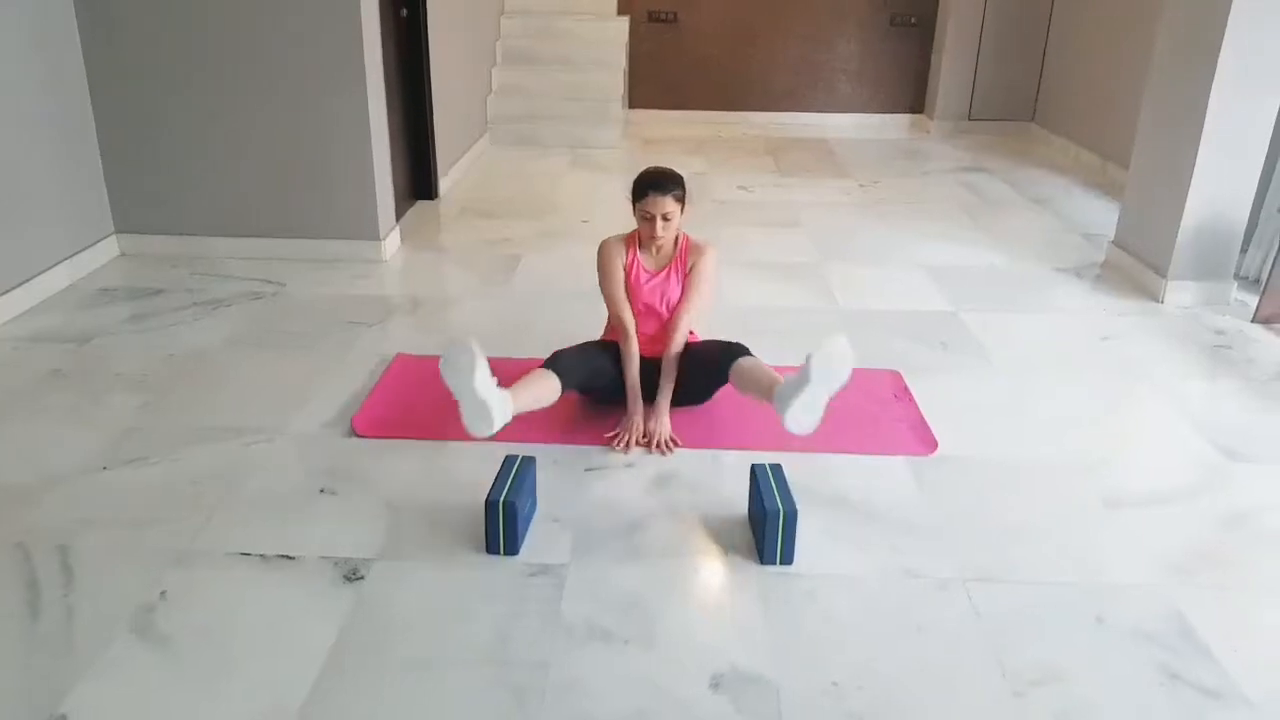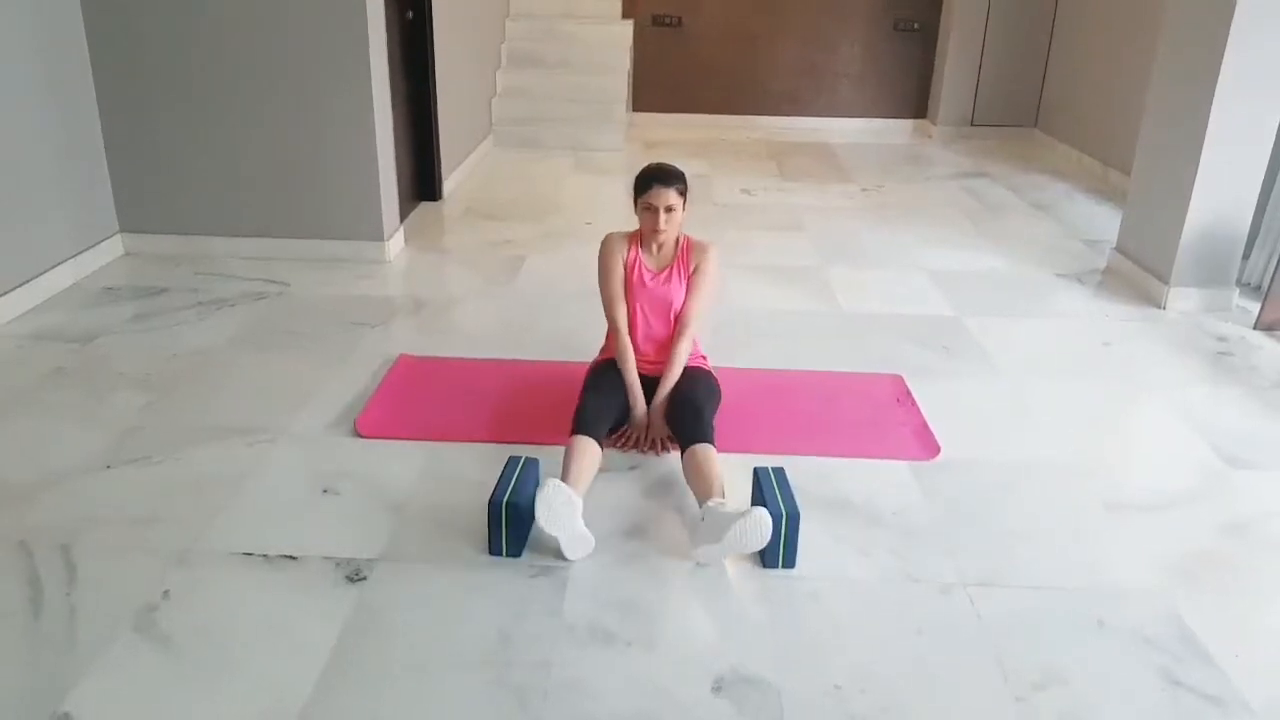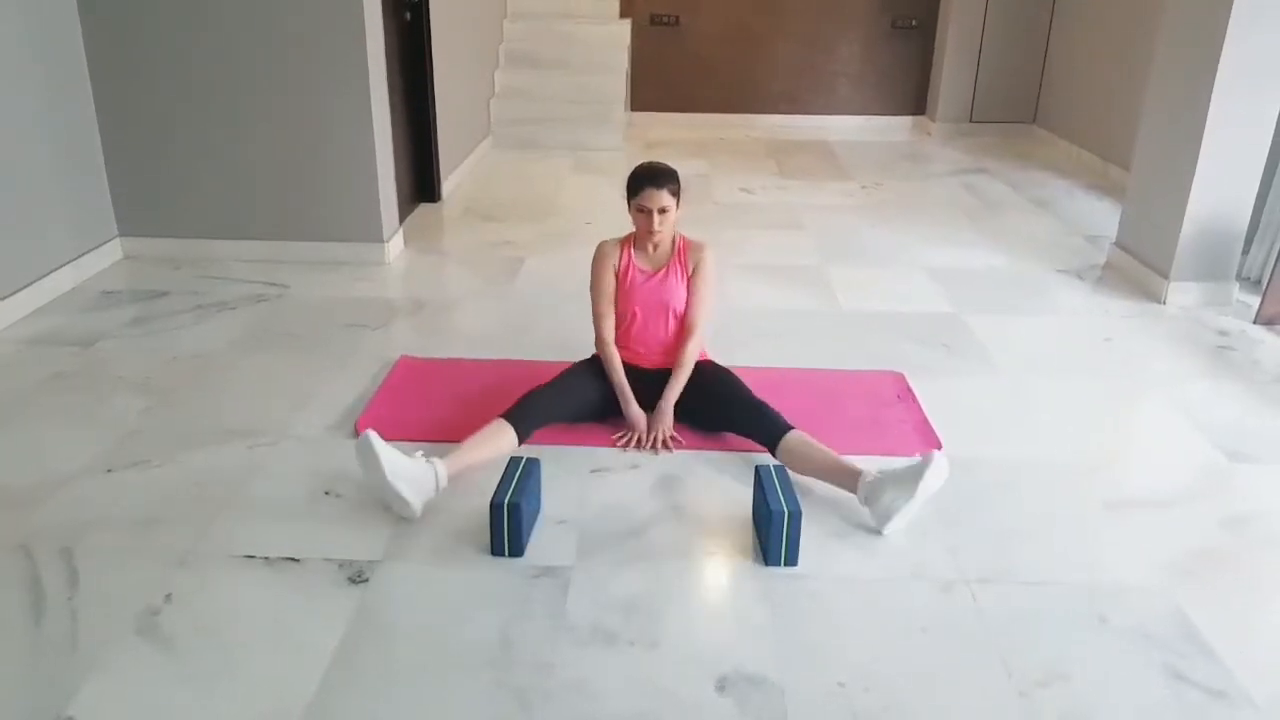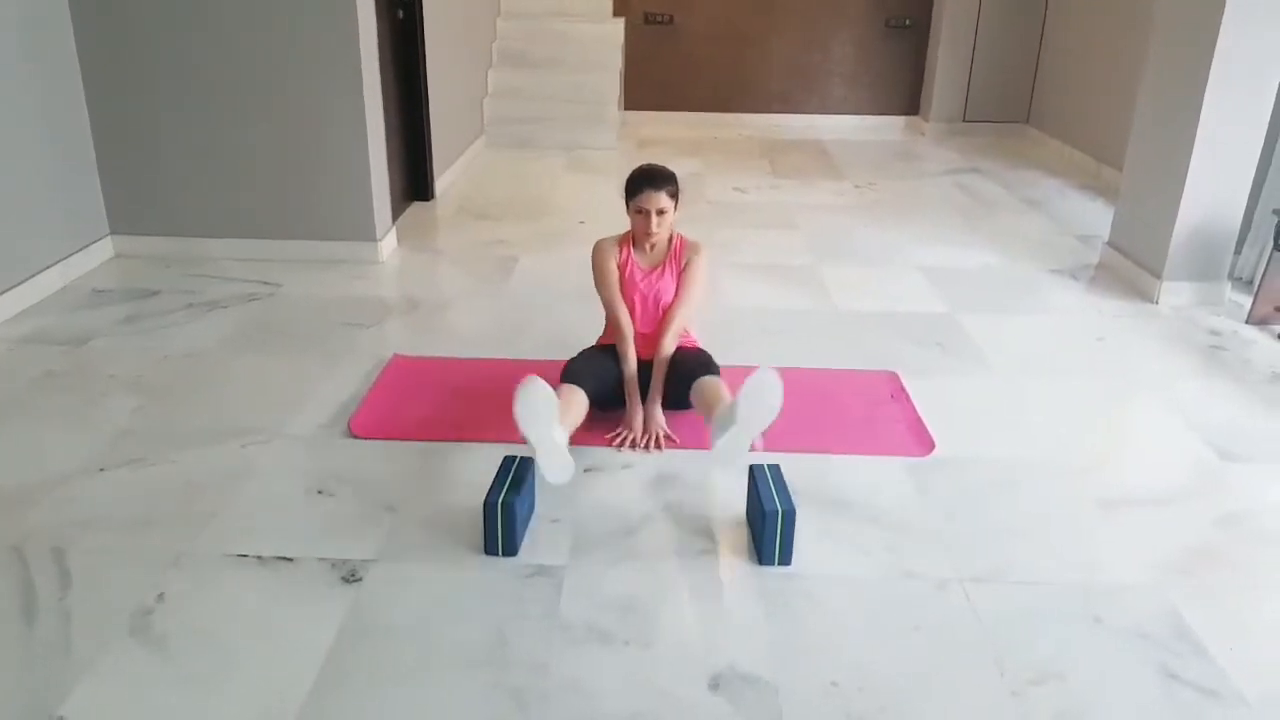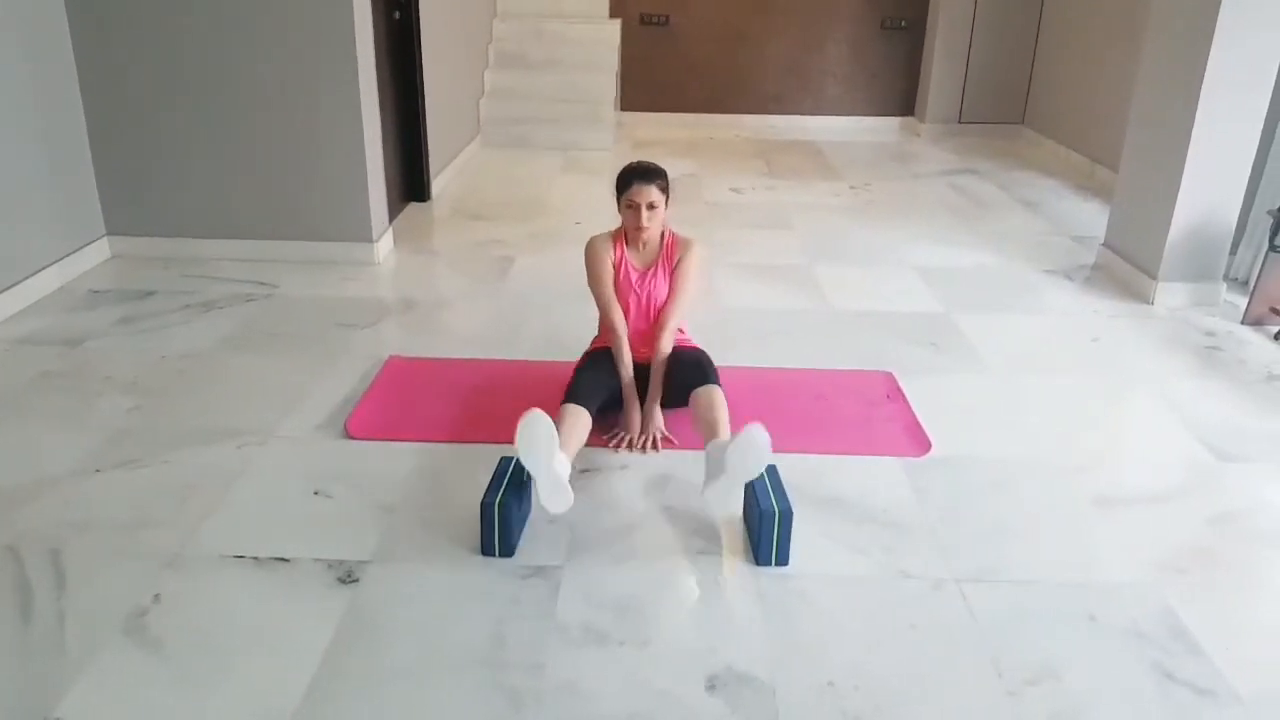
dt=0.7s
person 1, frame 1
left shoulder: (701, 256)
right shoulder: (613, 251)
left elbow: (679, 329)
right elbow: (625, 328)
left wrist: (662, 410)
right wrist: (635, 408)
left hip: (676, 365)
right hip: (622, 362)
left knee: (731, 353)
right knee: (567, 361)
left ankle: (790, 398)
right ankle: (492, 406)
person 1, frame 2
left shoulder: (701, 255)
right shoulder: (615, 248)
left elbow: (685, 332)
right elbow: (619, 327)
left wrist: (659, 406)
right wrist: (637, 405)
left hip: (682, 368)
right hip: (624, 366)
left knee: (695, 418)
right knee: (591, 412)
left ankle: (715, 517)
right ankle: (568, 507)
person 1, frame 3
left shoulder: (698, 256)
right shoulder: (609, 255)
left elbow: (692, 336)
right elbow: (605, 335)
left wrist: (666, 407)
right wrist: (630, 406)
left hip: (681, 374)
right hip: (622, 371)
left knee: (757, 416)
right knee: (537, 404)
left ankle: (870, 488)
right ankle: (431, 475)
person 1, frame 4
left shoulder: (693, 256)
right shoulder: (607, 253)
left elbow: (671, 328)
right elbow: (622, 322)
left wrist: (656, 403)
right wrist: (632, 403)
left hip: (674, 355)
right hip: (621, 357)
left knee: (701, 370)
right knee: (579, 371)
left ankle: (729, 424)
right ankle: (553, 442)
person 1, frame 5
left shoulder: (685, 251)
right shoulder: (600, 248)
left elbow: (667, 327)
right elbow: (617, 322)
left wrist: (654, 403)
right wrist: (630, 401)
left hip: (668, 355)
right hip: (616, 353)
left knee: (699, 368)
right knee: (585, 386)
left ankle: (721, 455)
right ankle: (556, 468)
